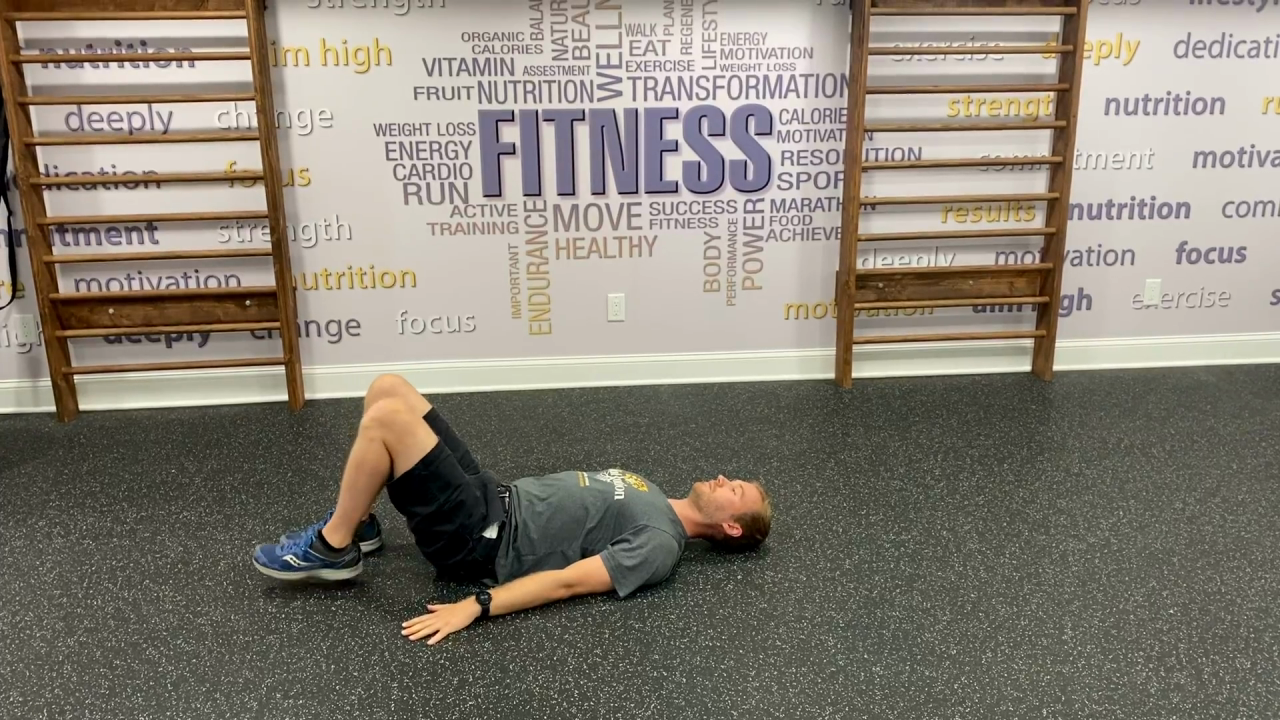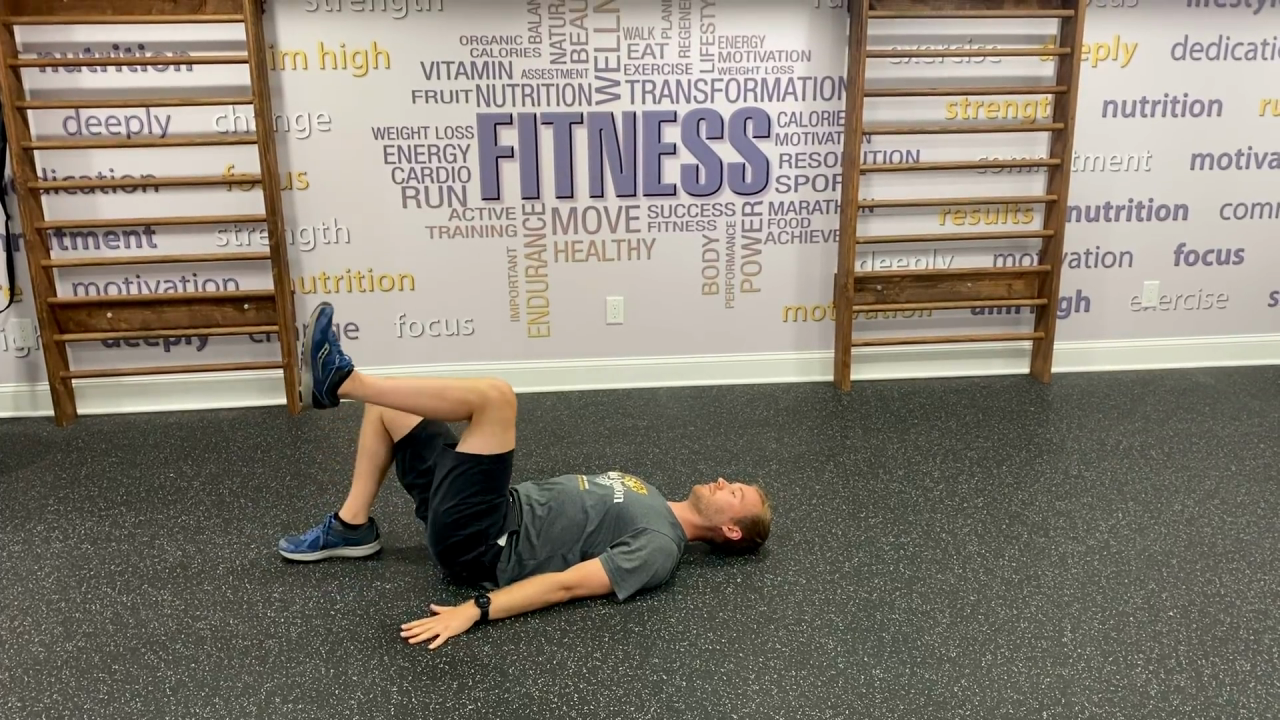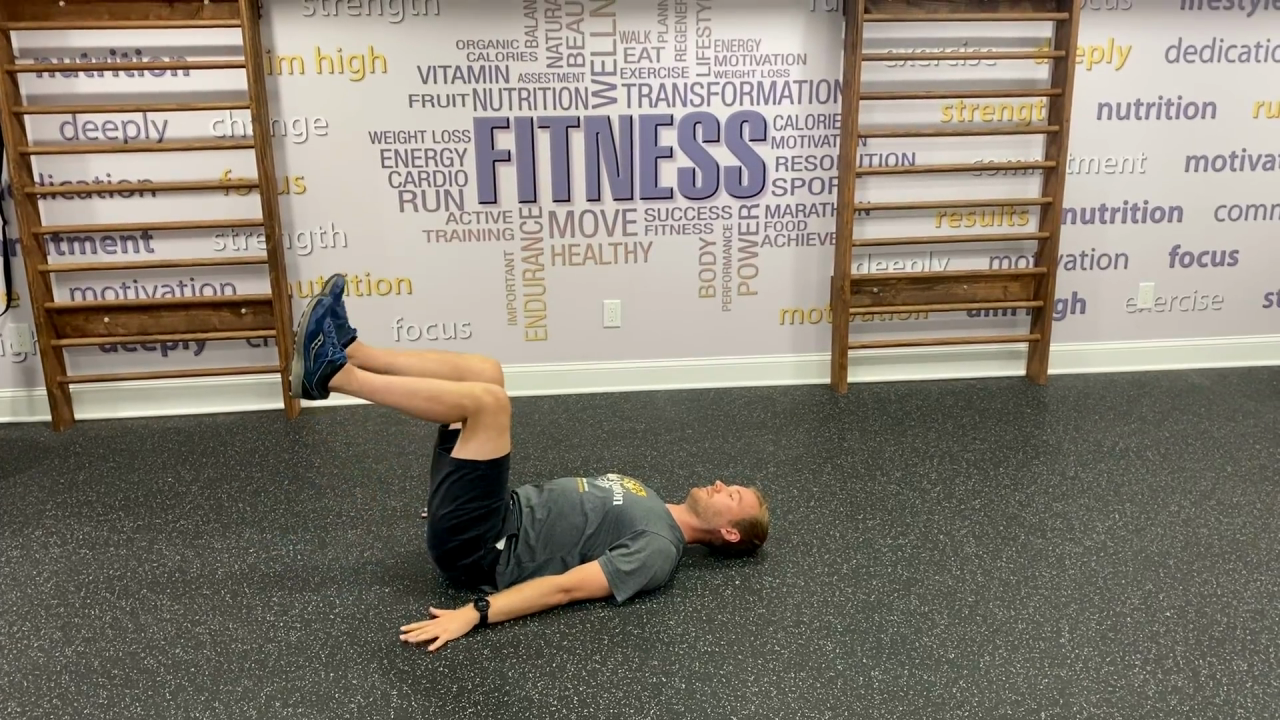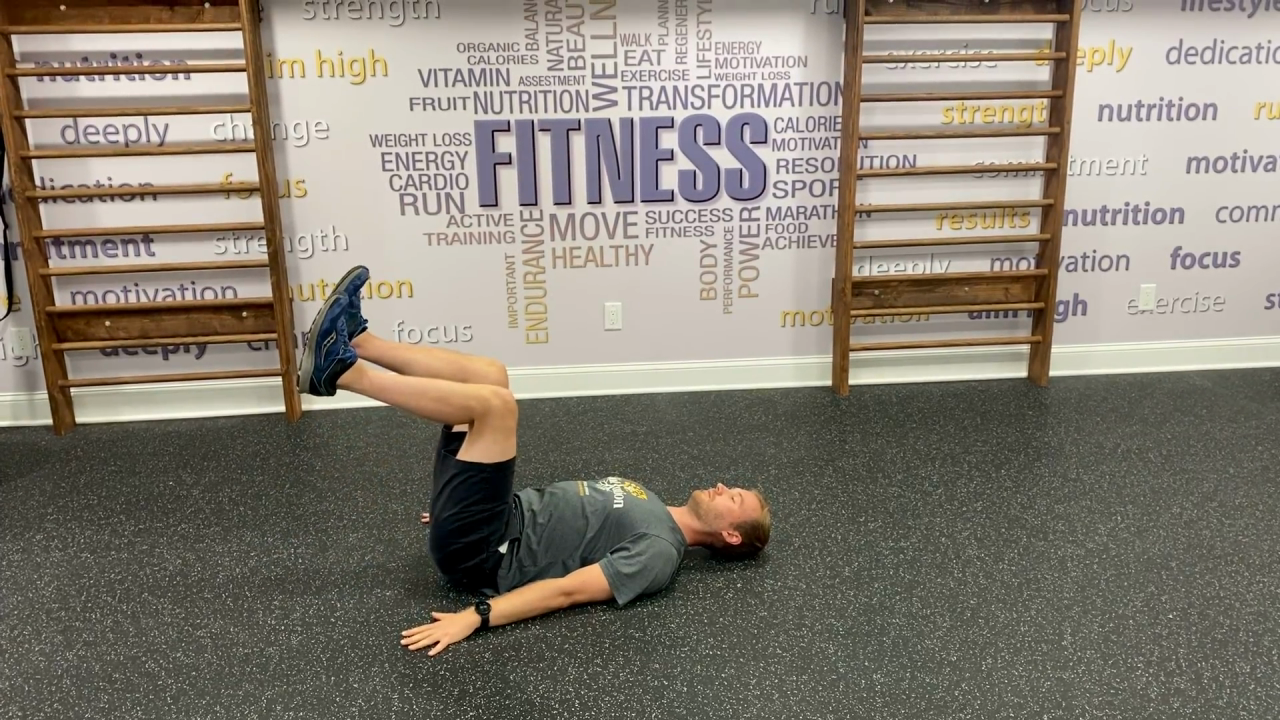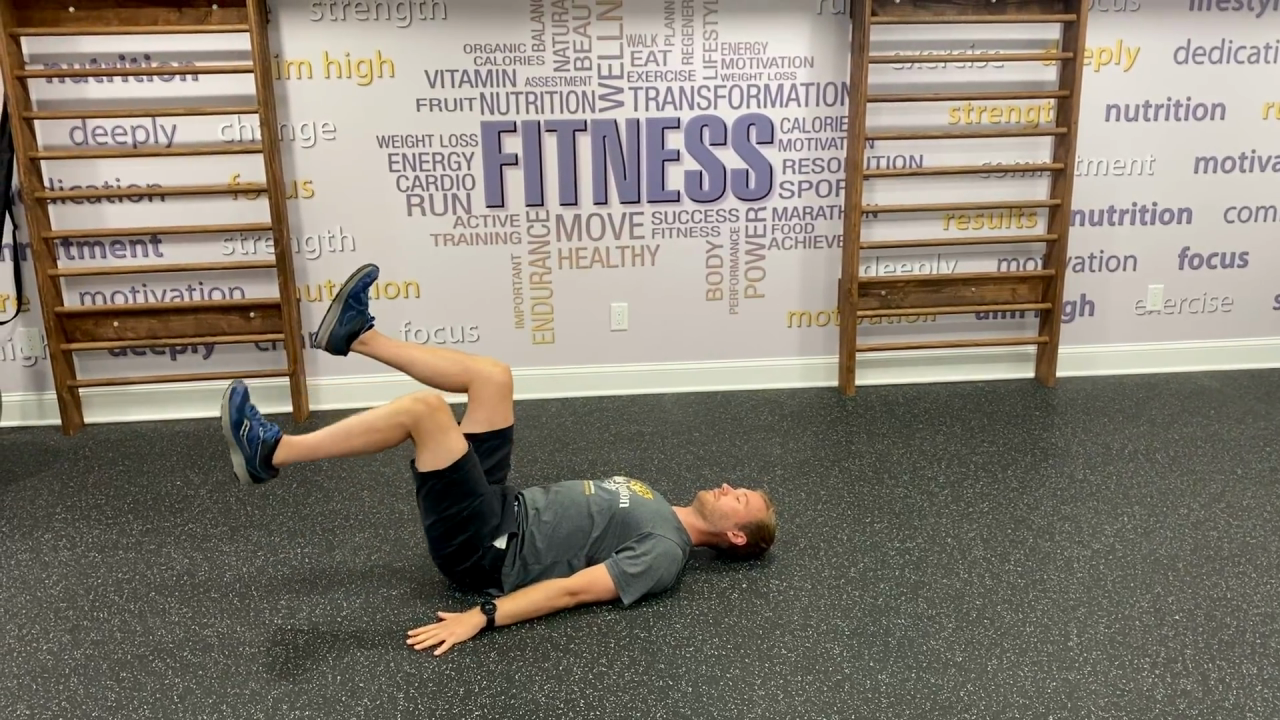
dt=1s
person 1, frame 1
left shoulder: (658, 544)
right shoulder: (648, 496)
left elbow: (569, 581)
left wrist: (475, 605)
left hip: (478, 541)
right hip: (493, 499)
left knee: (386, 419)
right knee: (388, 389)
left ankle: (331, 548)
right ankle: (354, 523)
person 1, frame 2
left shoulder: (658, 547)
right shoulder: (644, 498)
left elbow: (568, 584)
left wrist: (474, 610)
left hip: (478, 546)
right hip: (506, 508)
left knee: (496, 396)
right knee: (386, 394)
left ankle: (339, 383)
right ankle: (351, 527)
person 1, frame 3
left shoulder: (657, 550)
right shoulder: (642, 501)
left elbow: (568, 586)
left wrist: (474, 613)
right wrist: (458, 499)
left hip: (476, 549)
right hip: (506, 514)
left knee: (489, 401)
right knee: (484, 371)
left ankle: (331, 376)
right ankle: (347, 349)
person 1, frame 4
left shoulder: (658, 552)
right shoulder: (643, 503)
left elbow: (568, 590)
left wrist: (475, 617)
right wrist: (457, 508)
left hip: (478, 551)
right hip: (504, 516)
left knee: (495, 403)
right knee: (489, 375)
left ankle: (342, 372)
right ankle: (355, 341)
person 1, frame 5
left shoulder: (663, 553)
right shoulder: (650, 506)
left elbow: (574, 589)
left wrist: (480, 618)
right wrist: (452, 499)
left hip: (483, 550)
right hip: (502, 510)
left knee: (424, 409)
right knee: (492, 375)
left ankle: (273, 452)
right ankle: (357, 335)
